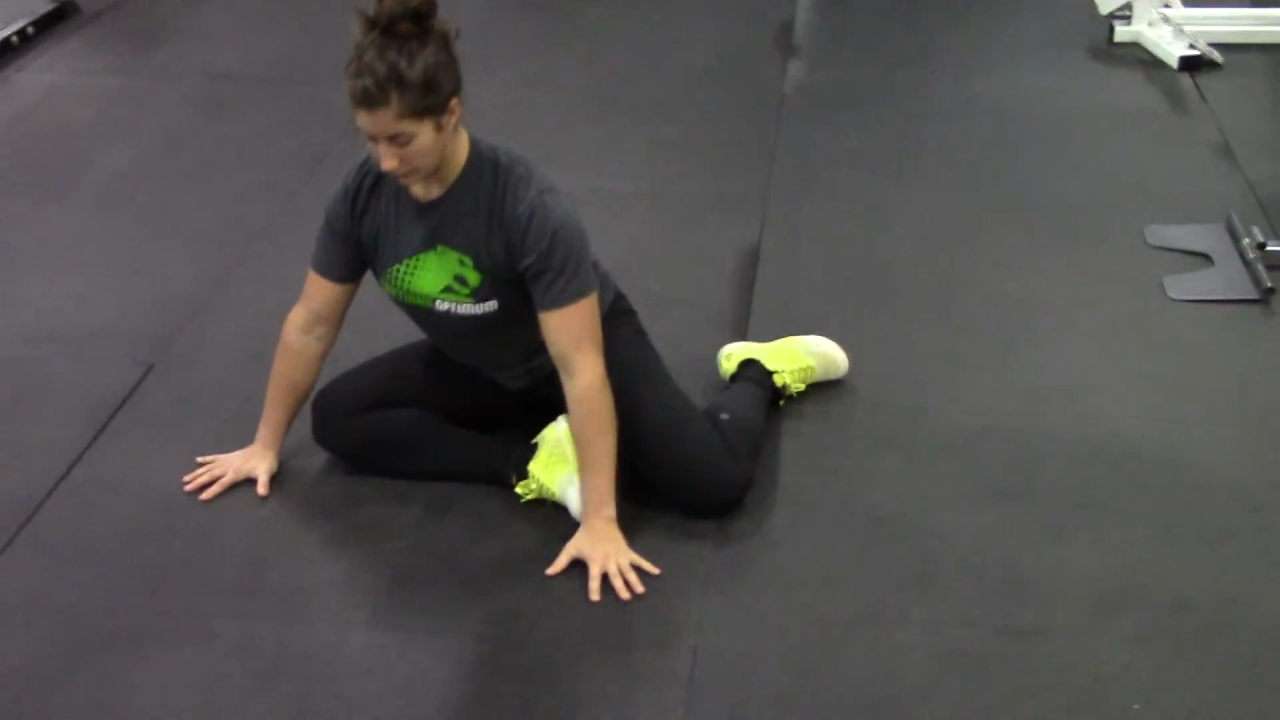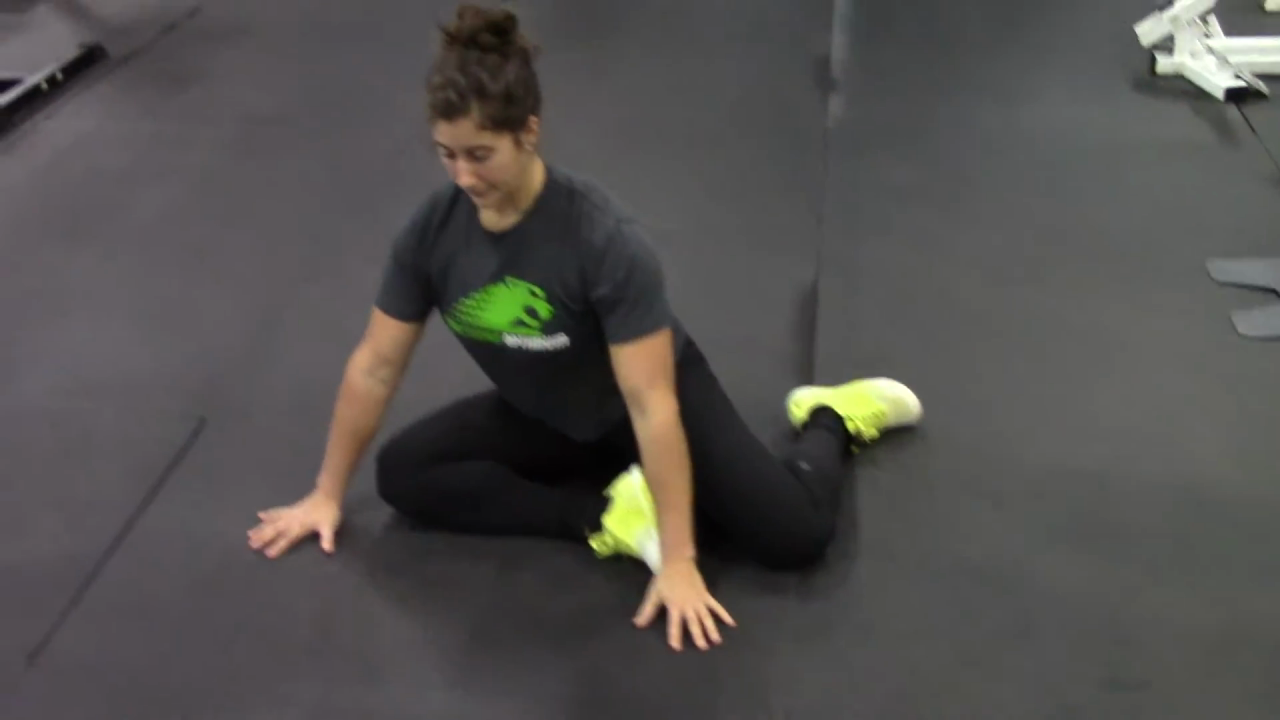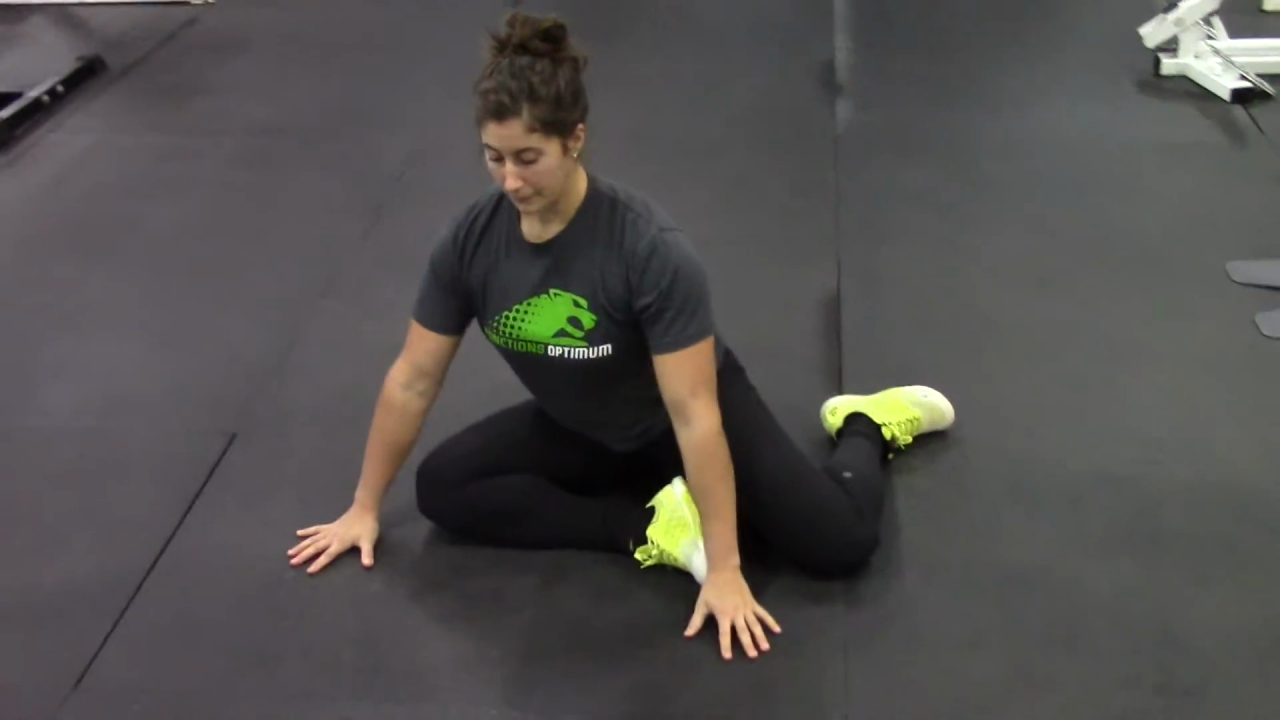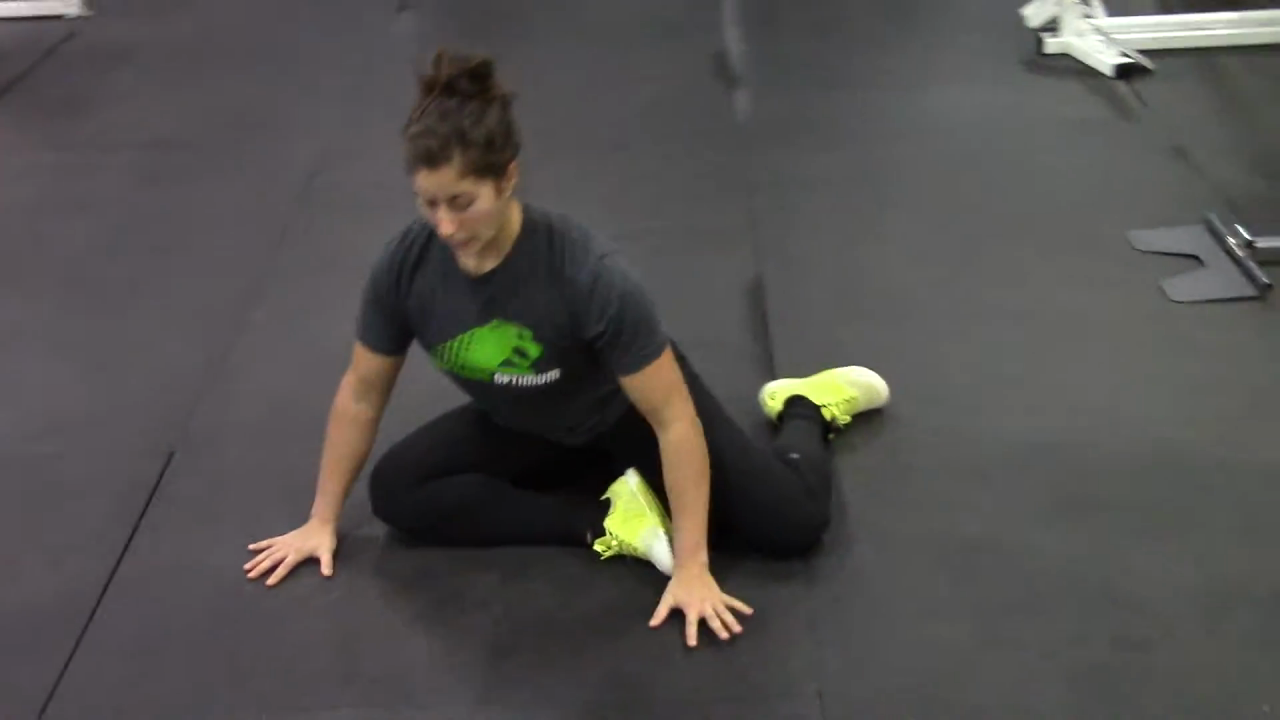
dt=0.4s
person 1, frame 1
left shoulder: (530, 207)
right shoulder: (363, 193)
left elbow: (580, 370)
right elbow: (311, 324)
left wrist: (600, 522)
right wrist: (266, 443)
left hip: (580, 345)
right hip: (475, 367)
left knee: (713, 483)
right knee: (336, 418)
left ankle: (759, 374)
right ankle: (532, 459)
person 1, frame 2
left shoulder: (605, 239)
right shoulder: (432, 229)
left elbow: (651, 406)
right elbow: (374, 366)
left wrist: (679, 561)
right wrist: (327, 493)
left hip: (648, 397)
right hip: (541, 418)
left knee: (795, 535)
right knee: (401, 473)
left ankle: (831, 419)
right ankle: (606, 514)
person 1, frame 3
left shoulder: (650, 248)
right shoulder: (471, 239)
left elbow: (694, 414)
right elbow: (413, 379)
left wrist: (725, 571)
right wrist: (363, 509)
left hip: (674, 419)
right hip: (576, 428)
left knee: (839, 545)
right knee: (441, 487)
left ankle: (867, 426)
right ankle: (652, 527)
person 1, frame 4
left shoulder: (588, 273)
right shoulder: (404, 266)
left elbow: (672, 419)
right elbow: (361, 395)
left wrist: (693, 569)
right wrist: (323, 519)
left hip: (627, 413)
right hip: (523, 431)
left knee: (793, 524)
right knee: (395, 492)
left ankle: (807, 409)
right ankle: (607, 519)
